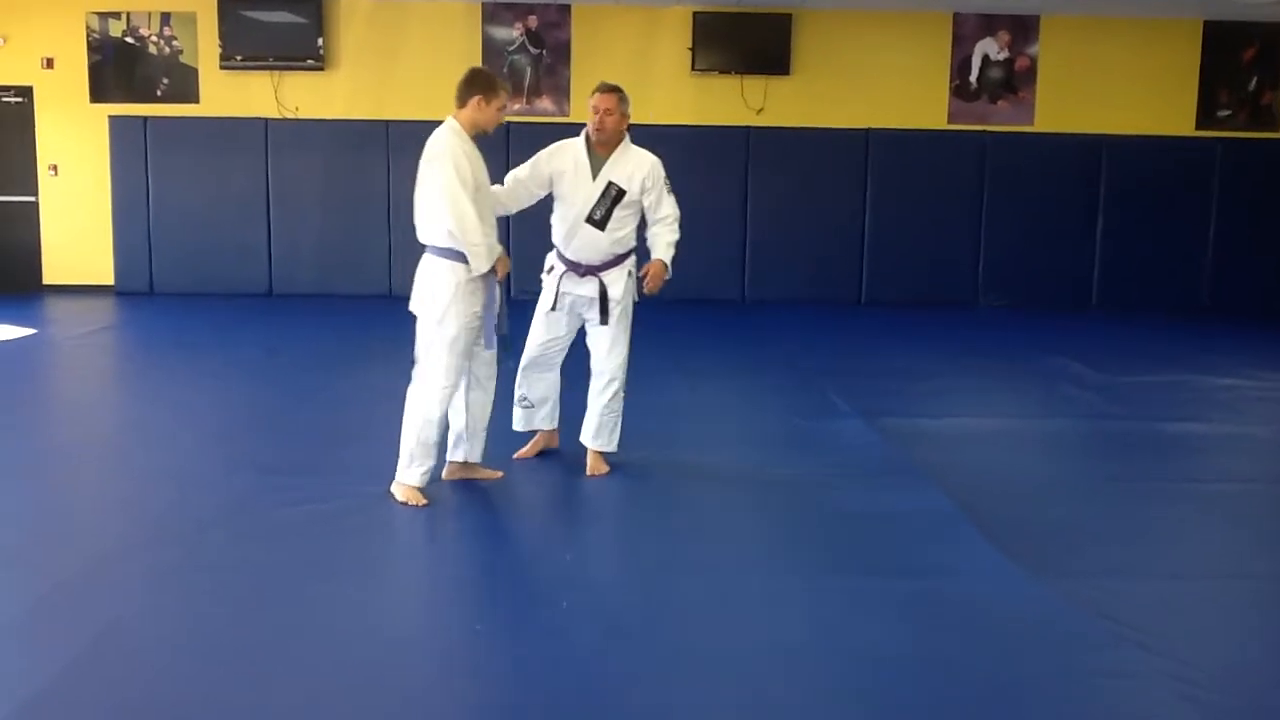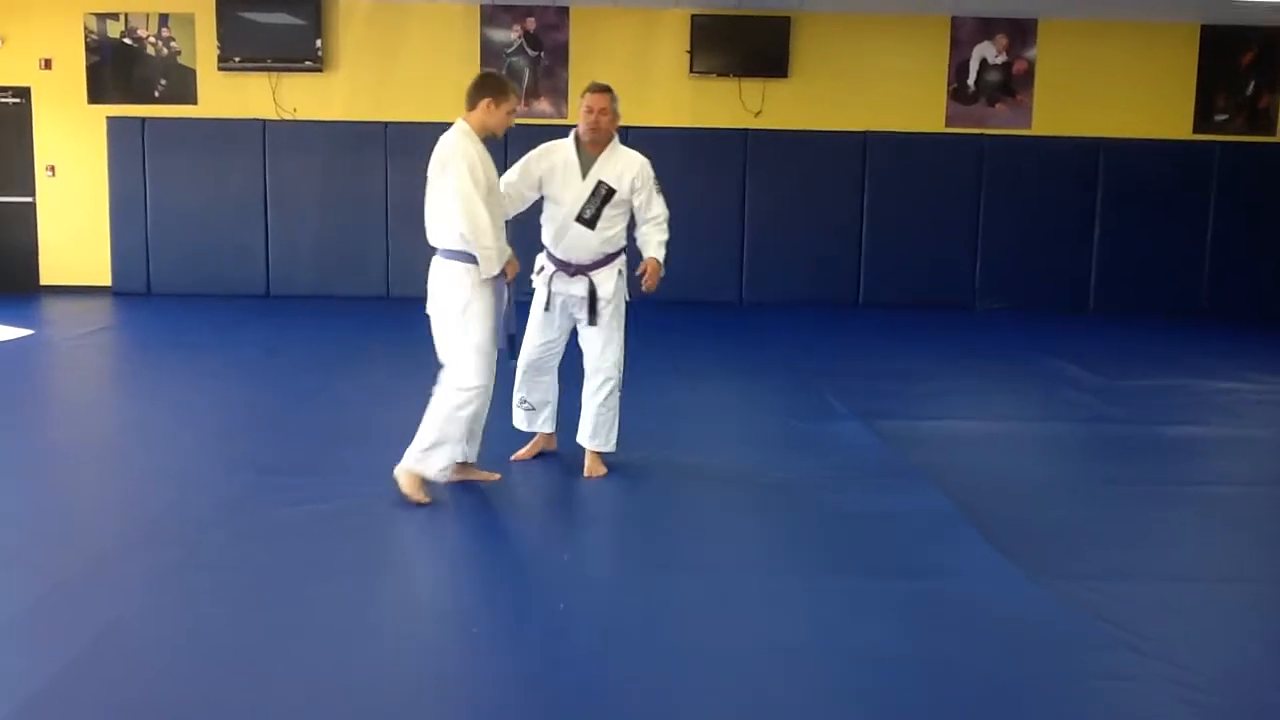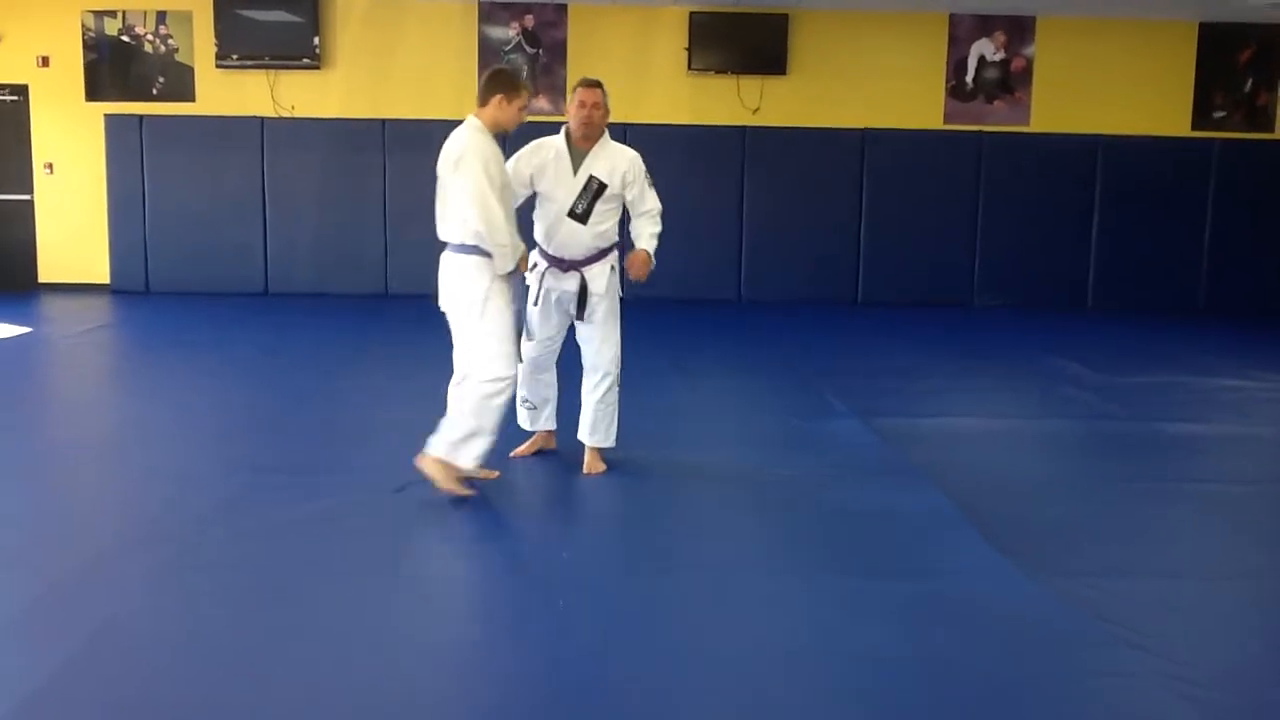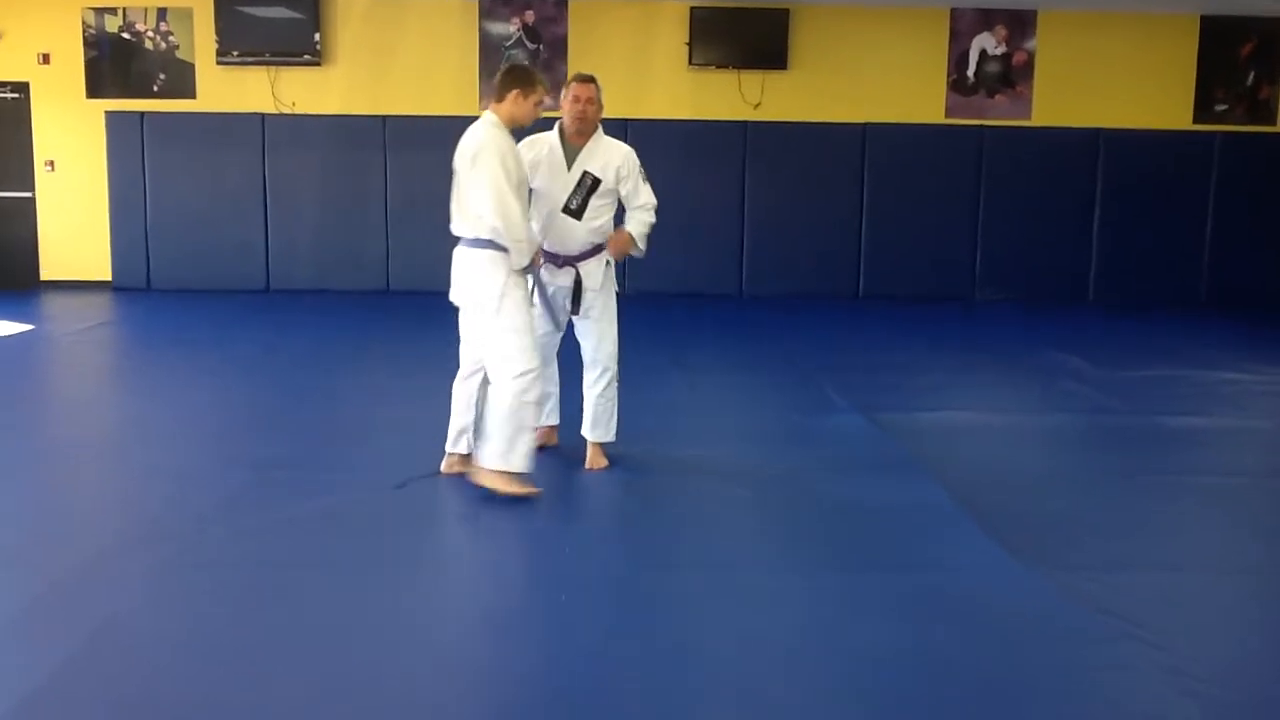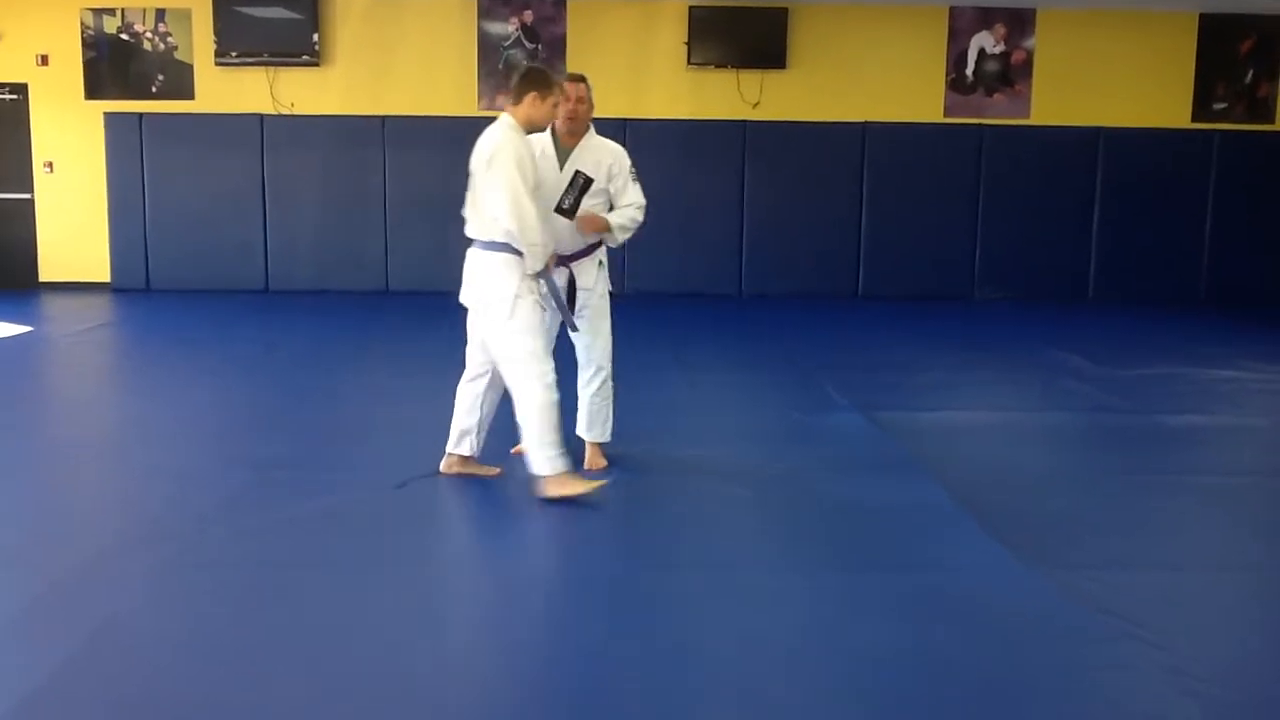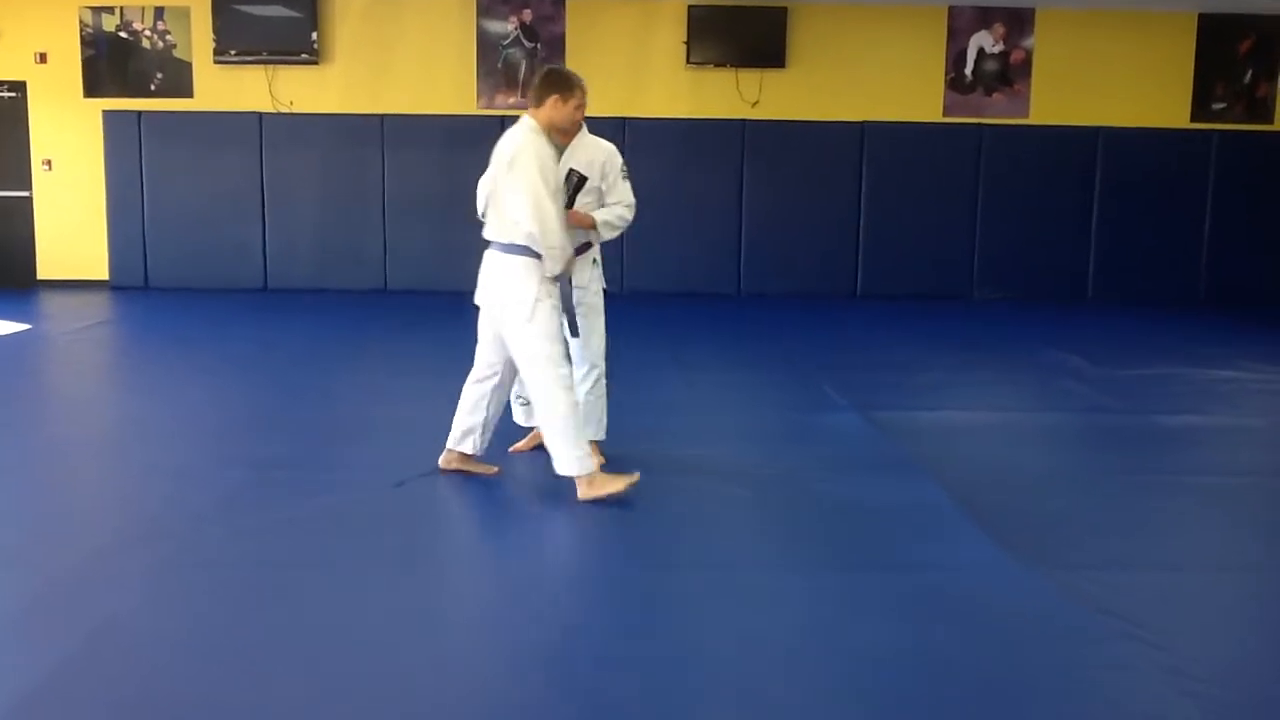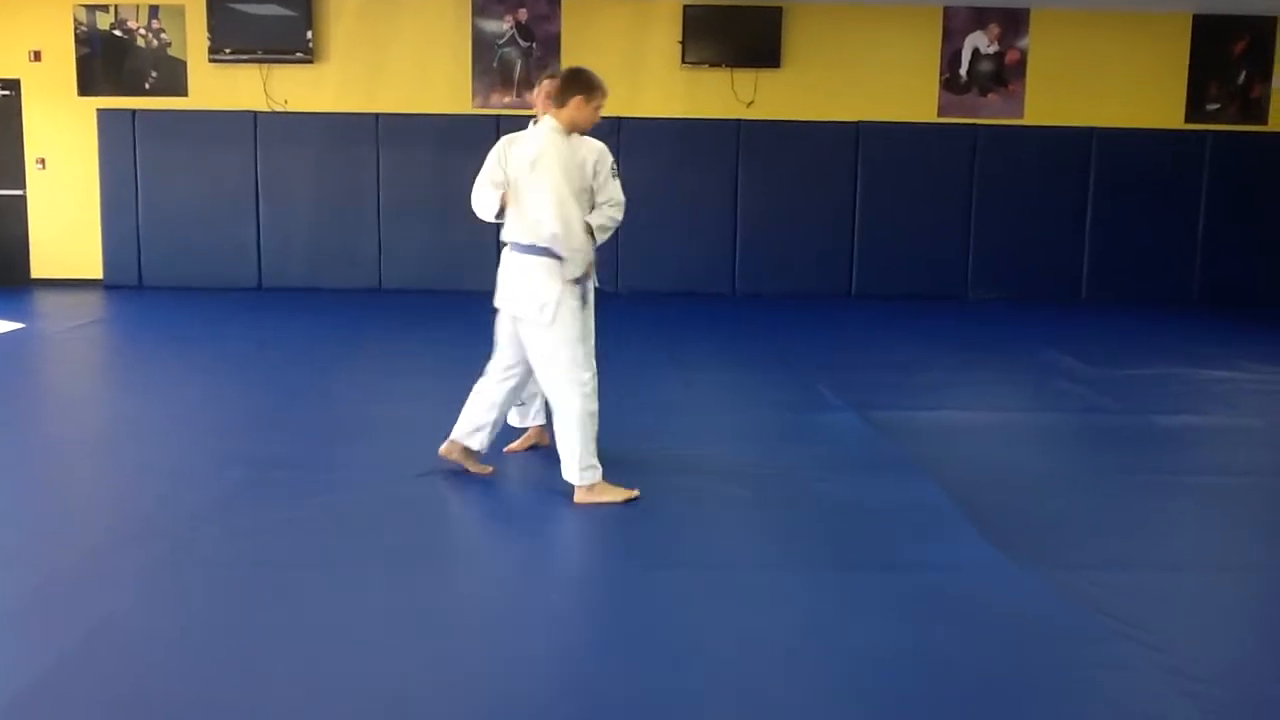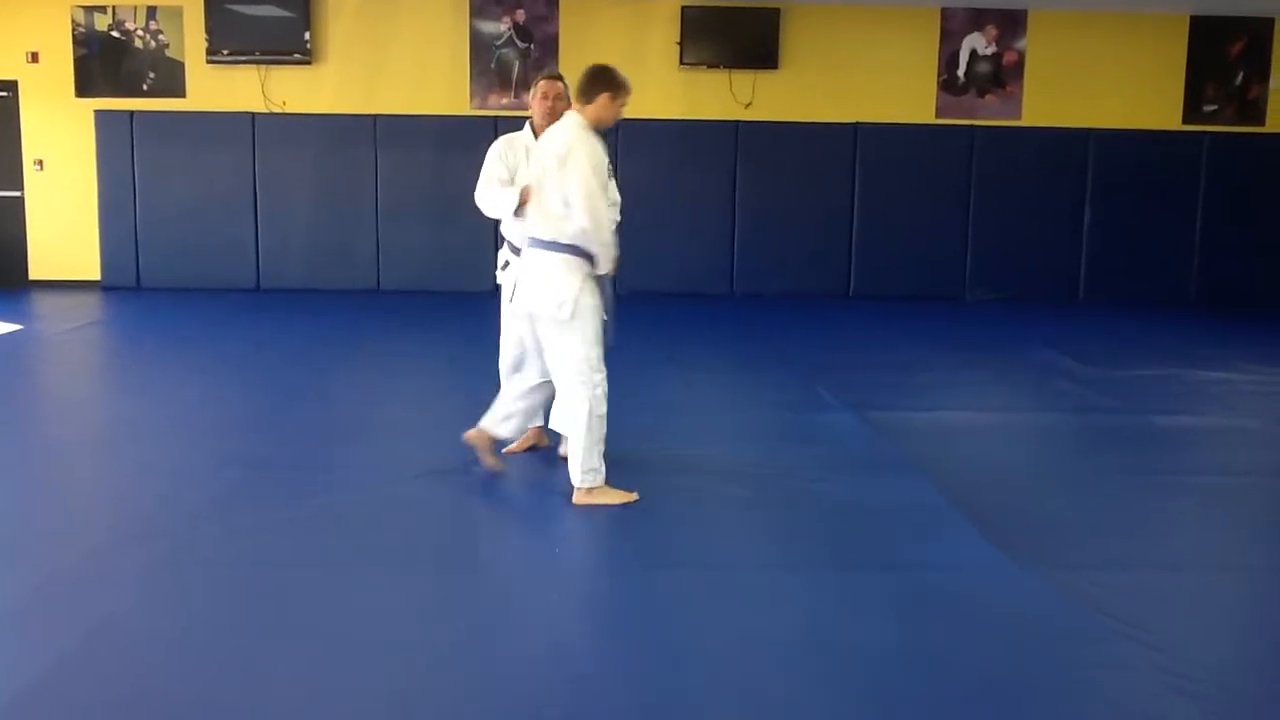
dt=0.1s
person 1, frame 1
left shoulder: (461, 144)
right shoulder: (449, 146)
right elbow: (457, 219)
left wrist: (492, 256)
right wrist: (492, 258)
left hip: (468, 274)
right hip: (451, 277)
left knee: (481, 373)
right knee: (436, 380)
left ankle: (463, 459)
right ankle: (408, 476)
person 1, frame 2
left shoulder: (468, 146)
right shoulder: (460, 149)
right elbow: (470, 222)
left wrist: (501, 258)
right wrist: (501, 261)
left hip: (475, 276)
right hip: (462, 278)
left knee: (480, 376)
right knee: (468, 380)
left ankle: (460, 461)
right ankle: (414, 465)
person 1, frame 3
left shoulder: (475, 141)
right shoulder: (474, 145)
right elbow: (483, 217)
left wrist: (509, 254)
right wrist: (512, 257)
left hip: (473, 268)
right hip: (476, 271)
left knee: (475, 368)
right knee: (497, 373)
left ankle: (464, 457)
right ankle: (441, 454)
person 1, frame 4
left shoulder: (488, 136)
right shoulder: (490, 140)
right elbow: (500, 212)
left wrist: (523, 250)
right wrist: (526, 253)
left hip: (483, 262)
right hip: (490, 265)
left knee: (479, 366)
right knee: (520, 367)
left ankle: (460, 454)
right ankle: (497, 464)
person 1, frame 5
left shoulder: (501, 137)
right shoulder: (508, 143)
right elbow: (515, 216)
left wrist: (536, 254)
right wrist: (541, 257)
left hip: (491, 265)
right hip: (504, 270)
left knee: (485, 367)
right knee: (532, 372)
left ankle: (458, 453)
right ankle: (554, 475)
person 1, frame 6
left shoulder: (520, 139)
right shoulder: (530, 146)
right elbow: (536, 219)
left wrist: (555, 257)
right wrist: (559, 261)
left hip: (506, 267)
right hip: (522, 272)
left knee: (492, 366)
right knee: (550, 375)
left ankle: (459, 450)
right ankle: (584, 476)
person 1, frame 7
left shoulder: (534, 139)
right shoulder: (554, 147)
right elbow: (559, 221)
left wrist: (572, 260)
right wrist: (580, 264)
left hip: (522, 267)
right hip: (543, 274)
left knee: (509, 364)
right knee: (574, 377)
left ankle: (463, 441)
right ankle: (587, 482)
person 1, frame 8
left shoulder: (555, 135)
right shoulder: (583, 143)
right elbow: (590, 216)
left wrist: (594, 254)
right wrist: (606, 259)
left hip: (540, 262)
right hip: (564, 270)
left knee: (544, 364)
right knee: (584, 378)
left ankle: (489, 429)
right ankle: (588, 484)
person 2, frame 1
left shoulder: (645, 165)
right shoulder: (558, 155)
left elbow: (663, 218)
right elbow: (512, 191)
left wrist: (660, 258)
left hip: (611, 280)
right hip: (562, 275)
left knee: (609, 367)
right knee: (538, 355)
left ankle: (596, 448)
right ankle: (546, 432)
person 2, frame 2
left shoulder: (634, 165)
right shoulder: (548, 155)
left elbow: (653, 218)
right elbow: (508, 195)
left wrist: (653, 256)
left hip: (602, 280)
right hip: (554, 275)
left knee: (603, 367)
right knee: (536, 358)
left ankle: (594, 449)
right ankle: (544, 434)
person 2, frame 3
left shoulder: (625, 160)
right shoulder: (538, 152)
left elbow: (648, 212)
left wrist: (644, 248)
left hip: (596, 274)
right hip: (547, 271)
left knee: (601, 361)
right knee: (535, 354)
left ankle: (594, 447)
right ankle: (543, 432)
person 2, frame 4
left shoulder: (619, 155)
right shoulder: (534, 148)
left elbow: (643, 206)
left wrist: (630, 234)
left hip: (592, 269)
right hip: (544, 267)
left knee: (600, 356)
right knee: (536, 350)
left ankle: (595, 441)
right ankle: (546, 427)
person 2, frame 5
left shoulder: (611, 155)
right shoulder: (526, 149)
left elbow: (634, 208)
left wrist: (606, 224)
left hip: (586, 270)
left knee: (593, 355)
left ankle: (594, 441)
person 2, frame 6
left shoulder: (603, 153)
left elbow: (623, 208)
right elbow: (487, 196)
left wrist: (590, 221)
left hip: (579, 270)
left knee: (587, 354)
left ankle: (588, 440)
right ankle: (540, 427)
person 2, frame 7
left shoulder: (594, 152)
right shoulder: (509, 147)
left elbow: (613, 208)
right elbow: (480, 198)
left wrist: (586, 230)
right ankle: (535, 427)
person 2, frame 8
right shoulder: (506, 146)
left elbow: (609, 208)
right elbow: (487, 197)
right wrist: (525, 194)
right hip: (520, 265)
right knee: (517, 352)
right ankle: (534, 428)
